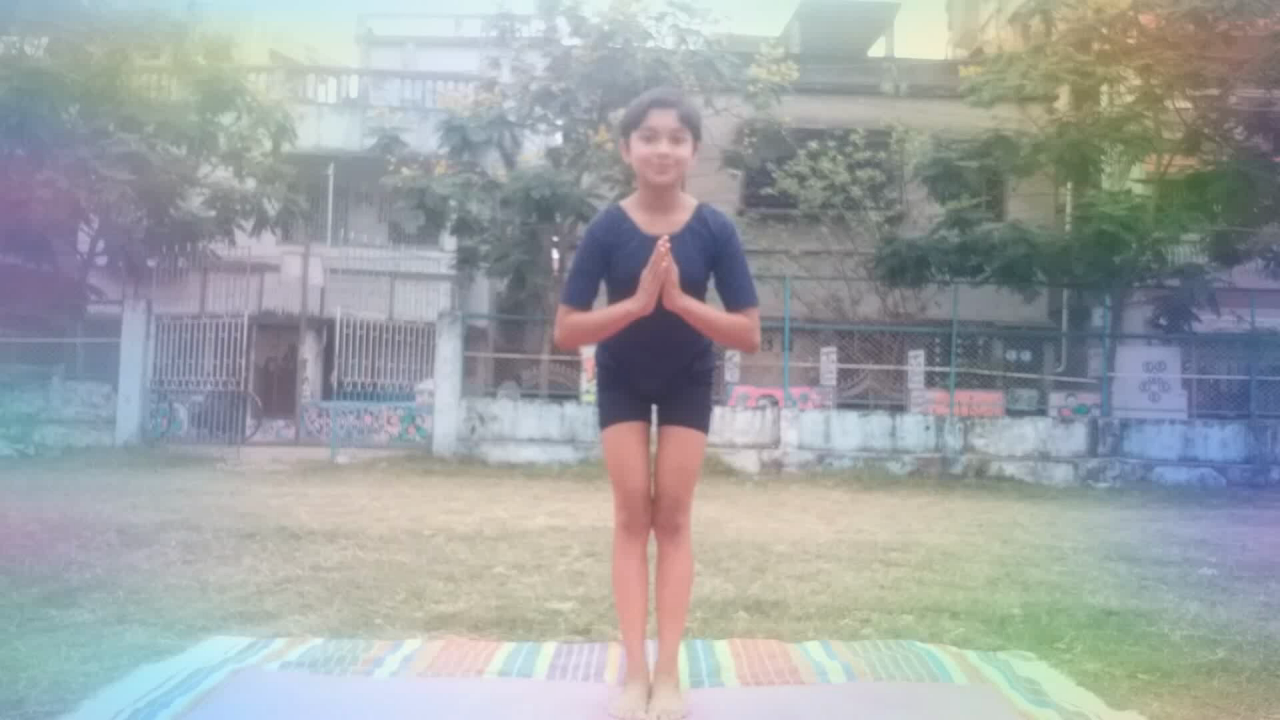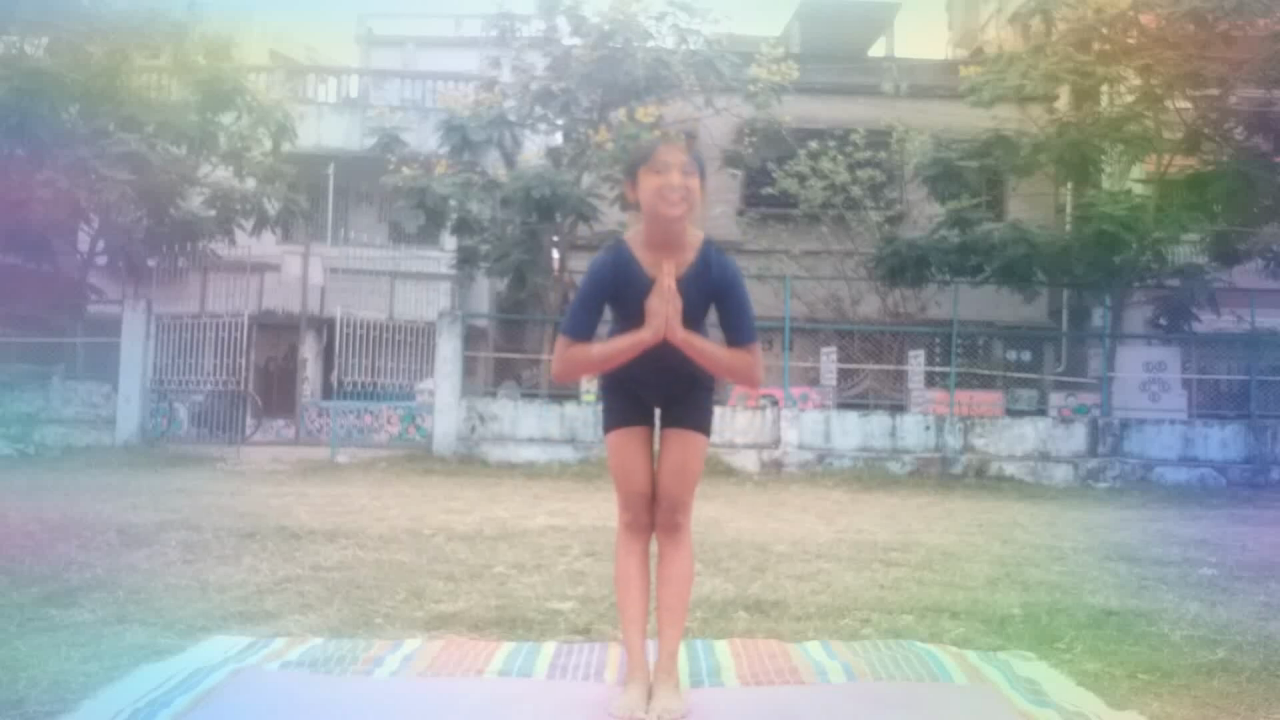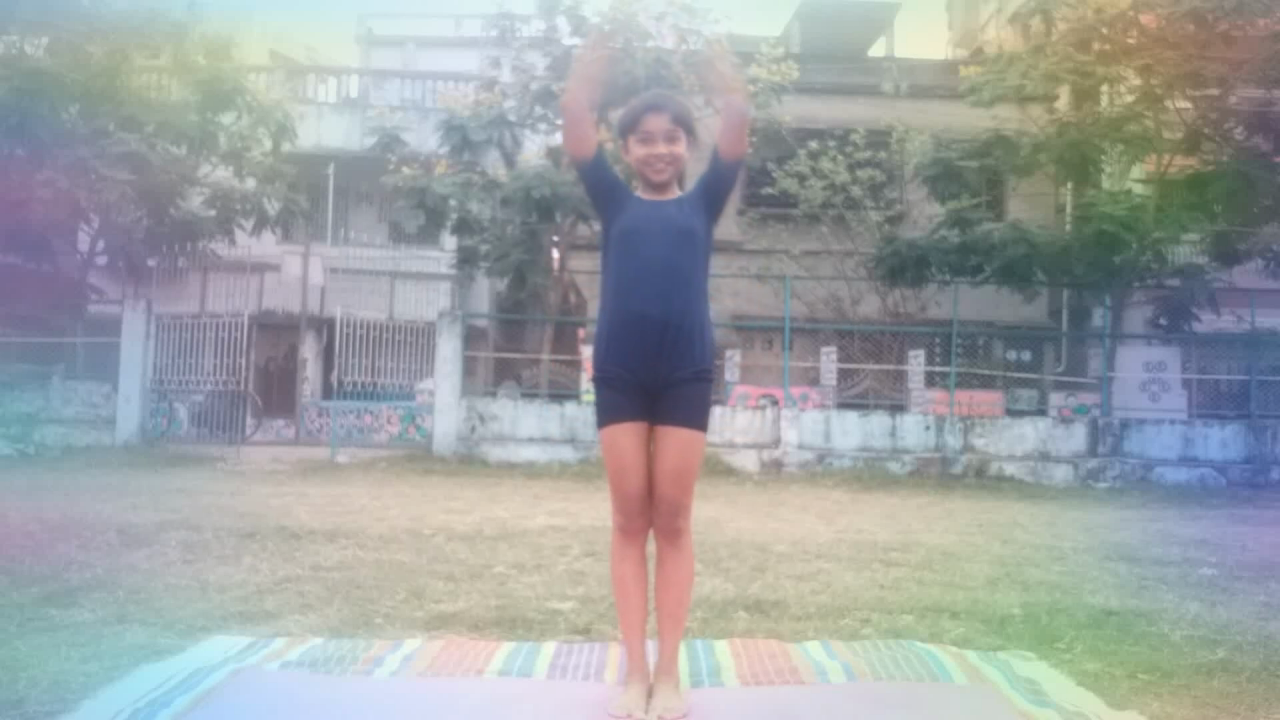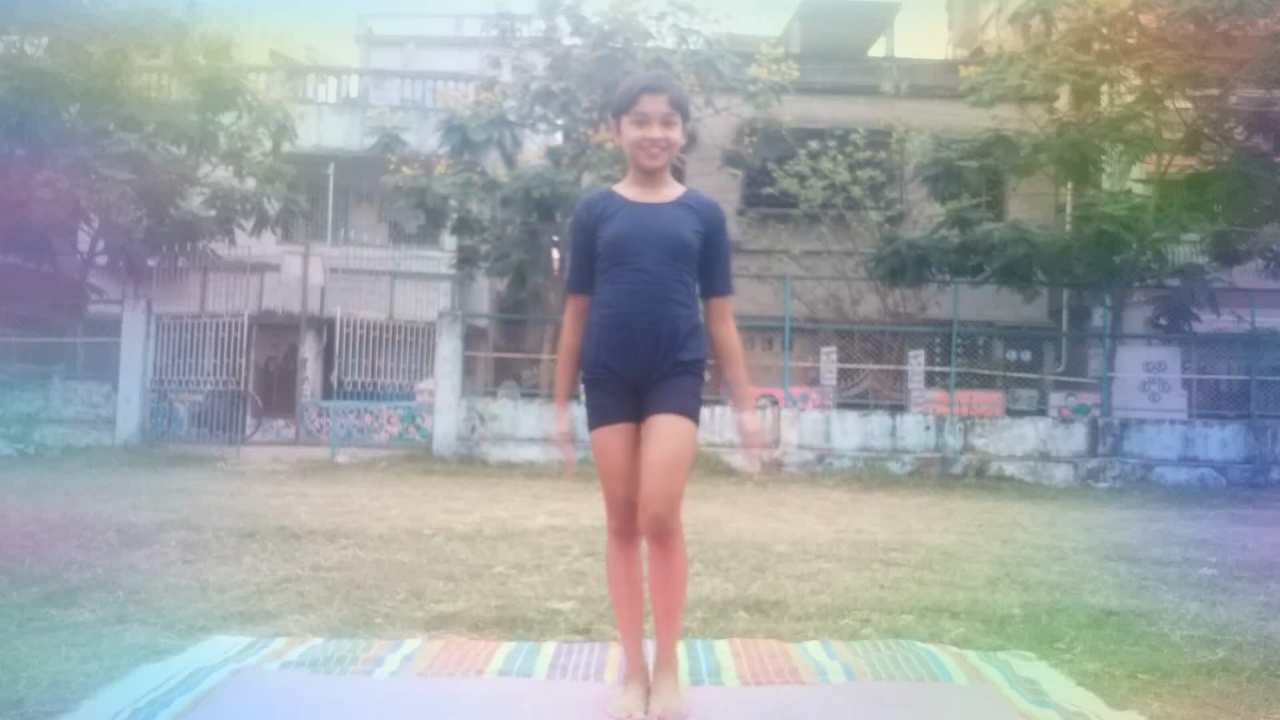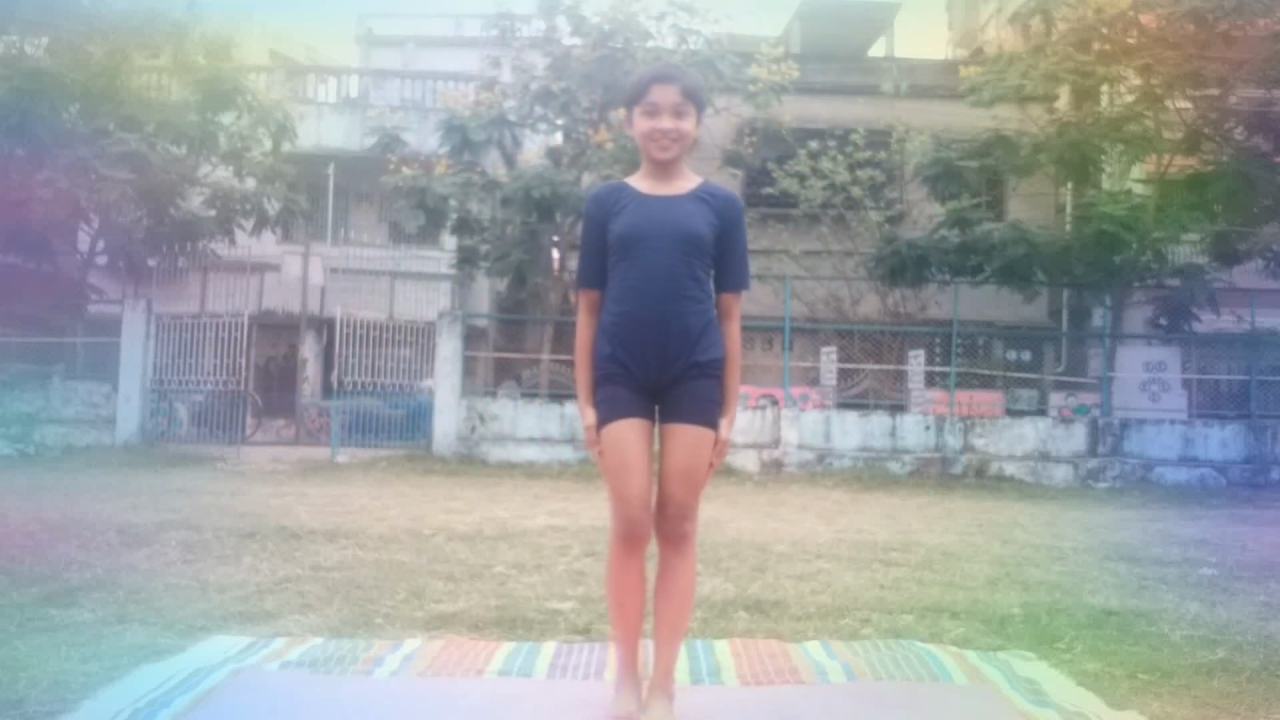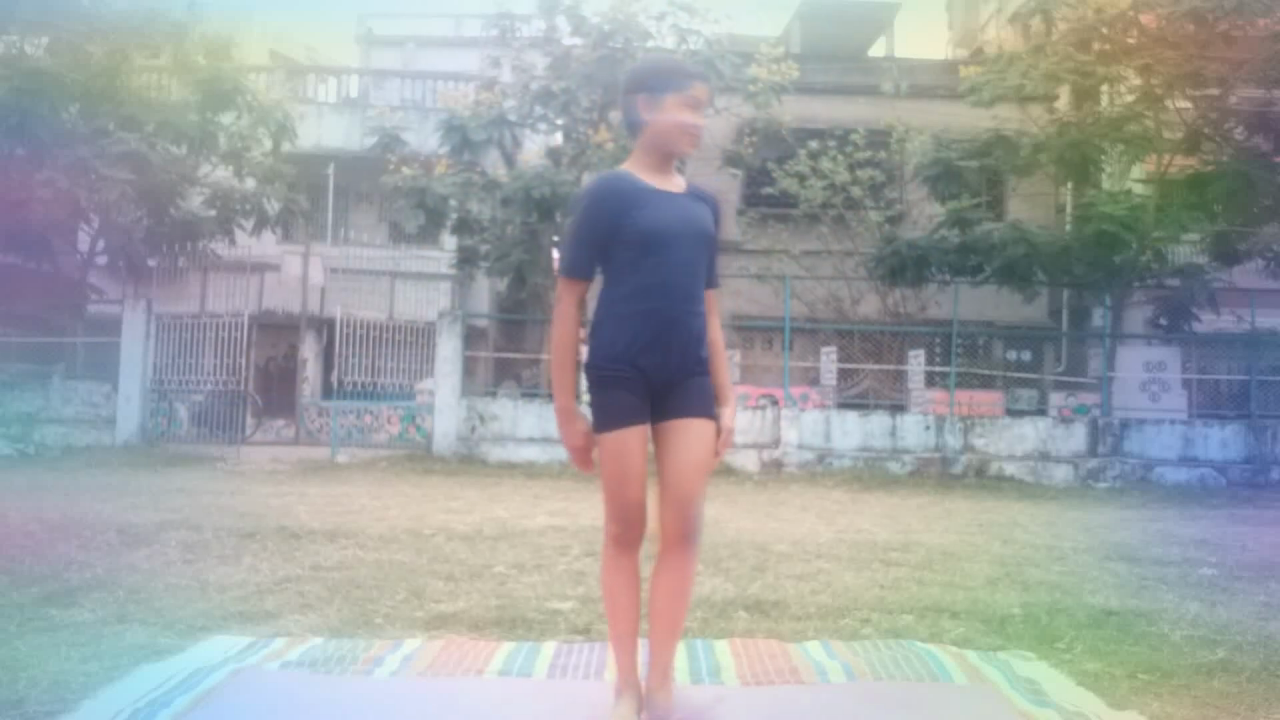
dt=0.7s
person 1, frame 1
left shoulder: (714, 230)
right shoulder: (607, 228)
left elbow: (751, 335)
right elbow: (564, 332)
left wrist: (678, 298)
right wrist: (638, 301)
left hip: (688, 384)
right hip: (621, 383)
left knee: (672, 516)
right knee: (631, 515)
right ankle: (633, 669)
person 1, frame 2
left shoulder: (717, 266)
right shoulder: (612, 262)
left elbow: (751, 370)
right elbow: (562, 365)
left wrist: (680, 333)
right wrist: (646, 332)
left hip: (689, 388)
right hip: (627, 387)
left knee: (673, 518)
right knee: (634, 517)
left ankle: (667, 672)
right ankle: (634, 670)
person 1, frame 3
left shoulder: (702, 204)
right shoulder: (614, 201)
left elbow: (736, 132)
right elbow: (575, 124)
left wrist: (716, 62)
right wrist: (599, 52)
left hip: (686, 373)
right hip: (619, 373)
left knee: (672, 520)
right knee: (629, 519)
person 1, frame 4
left shoulder: (703, 213)
right shoulder: (594, 209)
left elbow: (720, 315)
right elbow: (575, 311)
left wrist: (744, 406)
right wrist: (561, 405)
left hip: (675, 373)
right hip: (609, 377)
left knee: (661, 519)
right knee: (622, 523)
person 1, frame 5
left shoulder: (720, 205)
right shoulder: (606, 202)
left elbow: (730, 313)
right elbow: (589, 307)
left wrist: (730, 409)
right wrist: (584, 400)
left hip: (693, 377)
right hip: (620, 376)
left knee: (677, 528)
right knee: (629, 527)
person 1, frame 6
left shoulder: (702, 204)
right shoulder: (608, 192)
right elbow: (568, 300)
left wrist: (725, 400)
right wrist: (565, 407)
left hip: (687, 377)
right hip: (619, 375)
left knee: (683, 527)
right knee: (624, 530)
